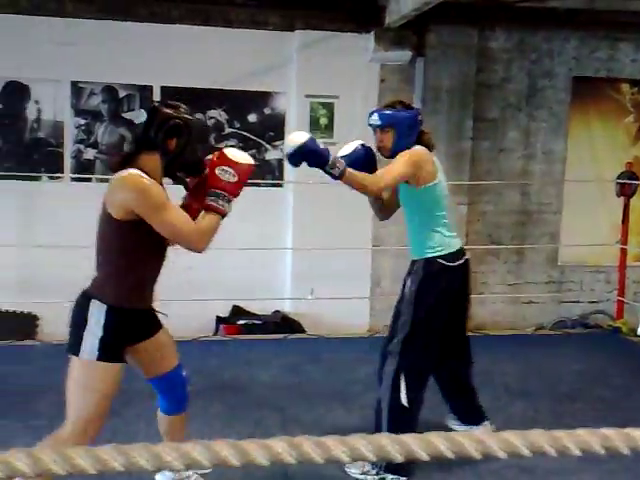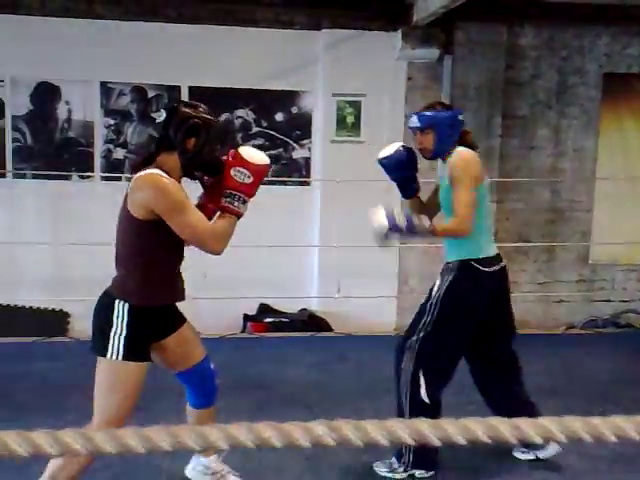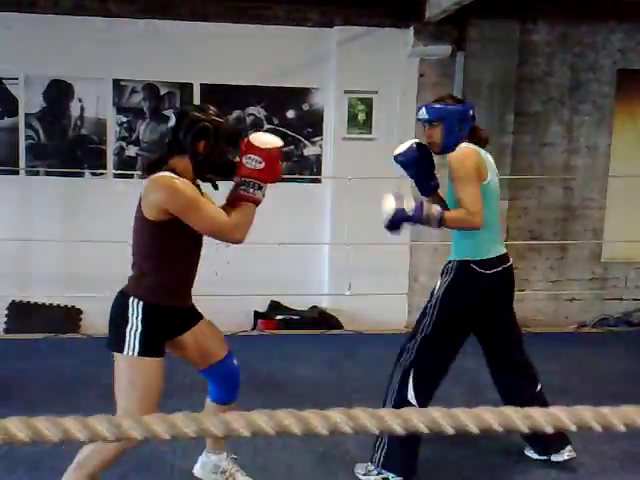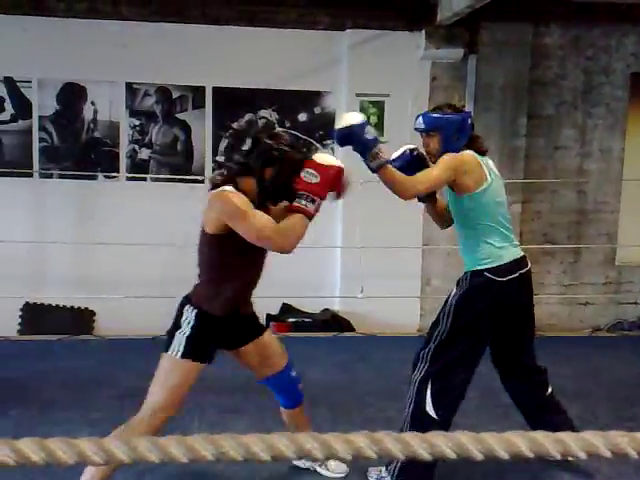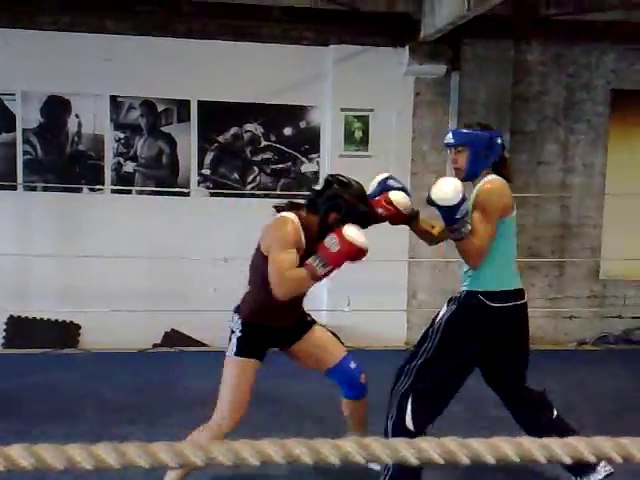
dt=0.2s
person 1, frame 1
left shoulder: (415, 157)
right shoulder: (415, 160)
left elbow: (375, 185)
right elbow: (385, 210)
left wrist: (322, 159)
right wrist: (359, 172)
left hip: (433, 269)
right hip: (451, 265)
left knee: (401, 358)
right knee: (449, 349)
right ankle: (472, 418)
person 1, frame 2
left shoulder: (461, 160)
right shoulder: (451, 164)
left elbow: (461, 225)
right elbow: (427, 215)
left wrist: (405, 224)
right wrist: (406, 181)
left hip: (468, 273)
right hip: (488, 271)
left knee: (415, 357)
right knee: (494, 358)
right ankle: (536, 438)
person 1, frame 3
left shoulder: (463, 156)
right shoulder: (477, 155)
left elbow: (473, 219)
right elbow: (444, 209)
left wrist: (418, 212)
right wrist: (422, 178)
left hip: (471, 273)
right hip: (498, 270)
left knee: (418, 361)
right knee: (509, 358)
right ankle: (551, 442)
person 1, frame 4
left shoulder: (460, 162)
right shoulder: (482, 163)
left elbow: (407, 189)
right elbow: (445, 220)
left wrist: (369, 148)
right wrist: (429, 193)
left hip: (487, 282)
right hip: (515, 276)
left knee: (436, 369)
right knee: (519, 365)
right ankle: (564, 437)
person 1, frame 5
left shoulder: (492, 190)
right shoulder: (484, 186)
left elbow: (474, 258)
right elbow: (435, 236)
left wrist: (455, 217)
left hip: (481, 305)
right hip: (507, 303)
left knee: (415, 383)
right knee: (515, 387)
person 2, frame 1
left shoulder: (146, 183)
right shoulder: (134, 185)
left elbow: (178, 230)
right elbow: (196, 240)
left wrist: (198, 193)
right wrist: (222, 194)
left hip: (135, 311)
right hip: (104, 314)
left knee: (176, 387)
right knee: (80, 430)
person 2, frame 2
left shoulder: (166, 182)
right shoulder: (154, 184)
left elbow: (194, 230)
right elbow: (214, 242)
left wrist: (216, 193)
right wrist: (240, 194)
left hip: (158, 309)
right hip: (126, 313)
left knee: (204, 379)
right knee: (106, 427)
person 2, frame 3
left shoulder: (181, 184)
right shoulder: (168, 187)
left elbow: (221, 223)
right elbow: (233, 233)
left wrist: (241, 189)
right wrist: (255, 180)
left hip: (175, 307)
right hip: (143, 311)
left knee: (227, 374)
person 2, frame 4
left shoulder: (255, 200)
right shoulder: (227, 202)
left elbow: (284, 231)
right elbow: (281, 241)
right wrist: (312, 193)
left hip: (238, 315)
right hip: (202, 318)
left knee: (290, 385)
right knee: (153, 418)
person 2, frame 5
left shoulder: (322, 225)
right shoulder: (284, 228)
right elbow: (282, 288)
left wrist: (380, 209)
right wrist: (326, 258)
left hip: (293, 321)
right hip: (254, 322)
left knee: (353, 377)
right knee: (226, 422)
